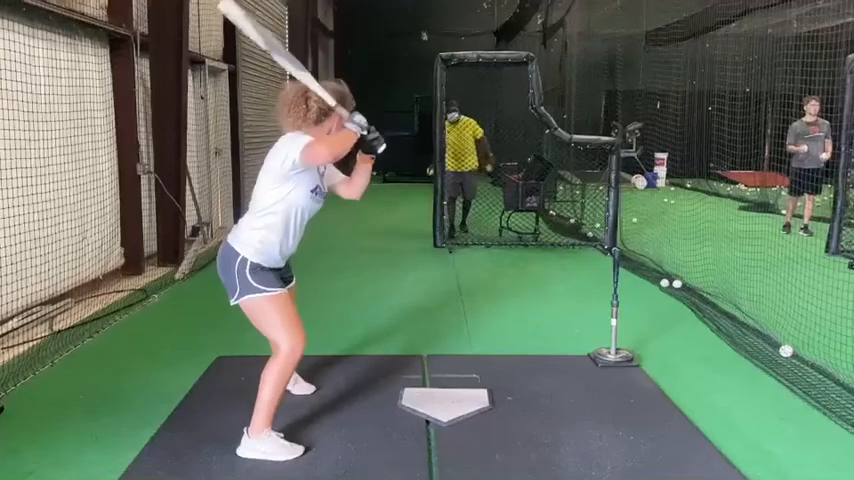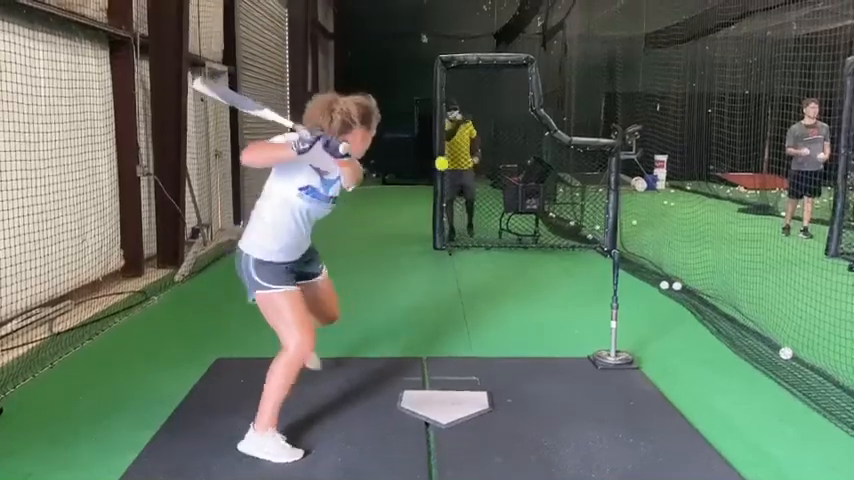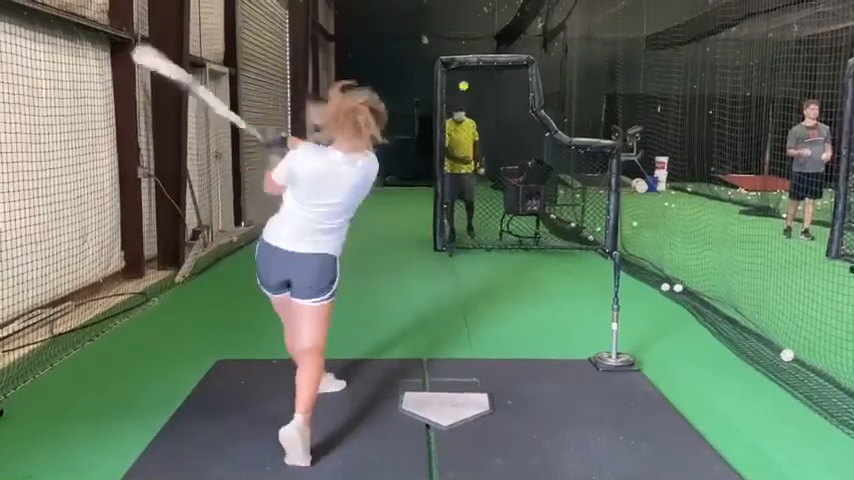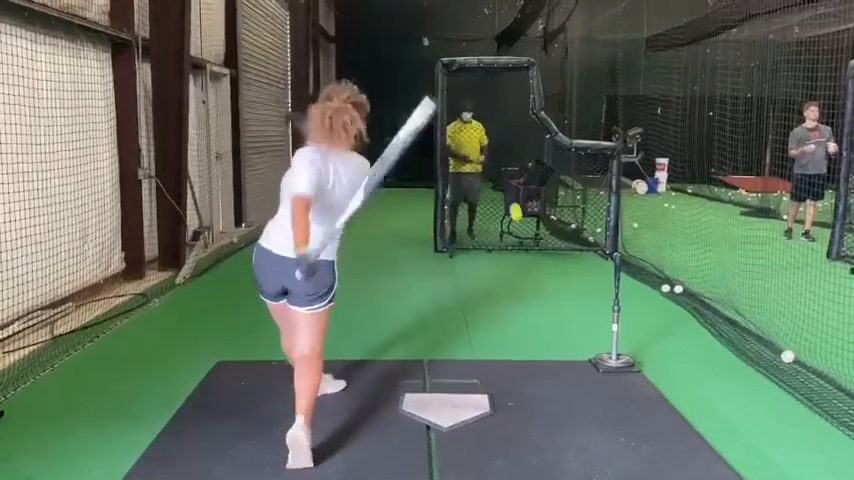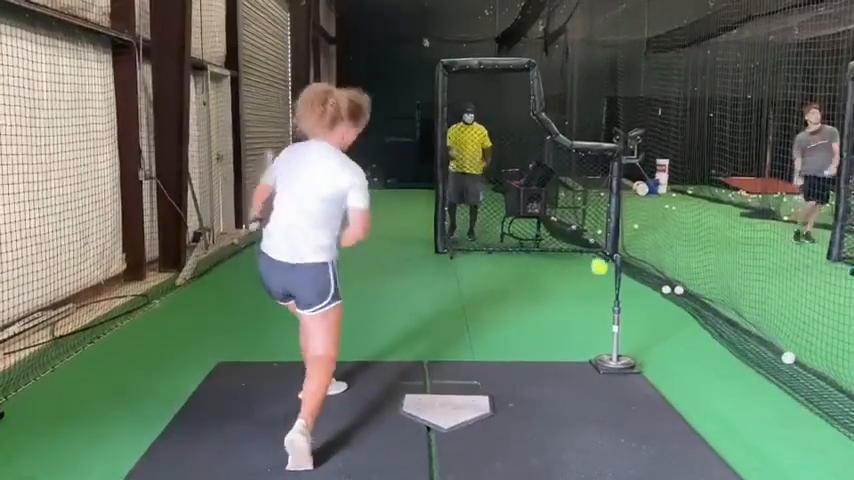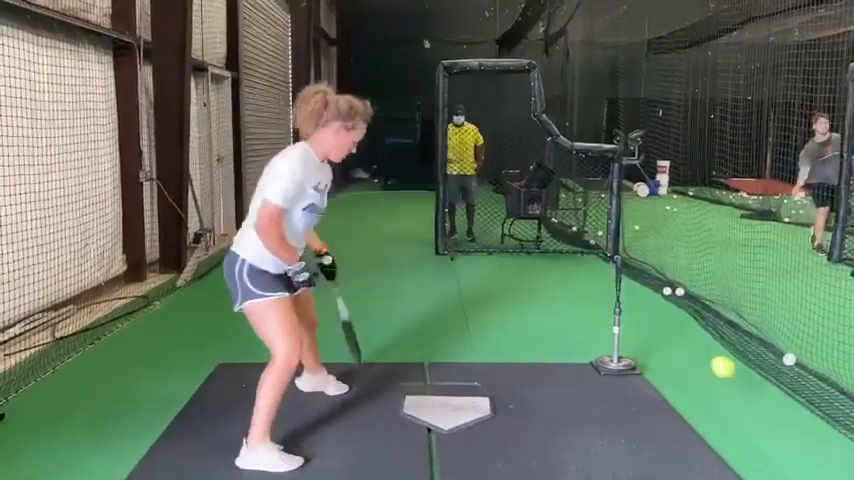
dt=0.5s
person 1, frame 1
left shoulder: (319, 159)
right shoulder: (294, 144)
left elbow: (353, 191)
right elbow: (323, 152)
left wrist: (368, 151)
right wrist: (354, 132)
left hip: (273, 259)
right hip: (246, 261)
left knee: (289, 330)
right knee: (291, 343)
left ankle: (284, 376)
right ankle: (257, 437)
person 1, frame 2
left shoulder: (341, 159)
right shoulder: (299, 143)
left elbow: (354, 178)
right elbow: (248, 156)
left wrist: (339, 154)
right wrist: (298, 146)
left hip: (299, 253)
right hip: (262, 259)
left knee: (328, 314)
right knee: (298, 343)
right ankle: (261, 434)
person 1, frame 3
left shoulder: (308, 159)
right shoulder: (368, 163)
left elbow: (272, 185)
right wrist: (301, 145)
left hip: (272, 251)
right hip: (317, 261)
left knee: (295, 327)
right knee: (310, 349)
left ankle: (316, 381)
right ankle: (300, 424)
person 1, frame 4
left shoulder: (308, 158)
right shoulder: (361, 167)
left elbow: (300, 206)
left wrist: (301, 250)
left hip: (271, 257)
right hip: (317, 269)
left knee: (291, 333)
right knee: (308, 350)
left ankle: (313, 381)
right ankle: (301, 425)
person 1, frame 5
left shoulder: (290, 153)
right shoulder: (349, 172)
left elbow: (261, 195)
right elbow: (358, 232)
left wrist: (256, 220)
right wrist: (333, 244)
left hip: (272, 261)
right hip: (311, 267)
left knee: (313, 323)
right knee: (323, 353)
left ankle: (317, 383)
right ankle: (302, 430)
person 1, frame 6
left shoulder: (321, 169)
right shoulder: (294, 165)
right elbow: (265, 225)
left wrist: (322, 251)
right wrist: (296, 264)
left hip: (278, 265)
right hip: (251, 267)
left knee: (307, 321)
right knee: (287, 352)
left ankle: (313, 374)
right ankle: (256, 446)
person 2, frame 1
left shoulder: (825, 125)
right shoulder: (796, 126)
left elbow: (828, 142)
right elbow: (788, 146)
left wrist: (828, 153)
right wrist: (798, 149)
left hip: (816, 167)
right hip: (799, 166)
left knee: (811, 196)
right knee: (794, 196)
left ankle: (805, 226)
right ankle: (787, 223)
person 2, frame 2
left shoulder: (824, 127)
right shoulder: (795, 129)
left elbow: (827, 145)
right elbow: (788, 149)
left wrist: (826, 155)
right wrist: (799, 152)
left hip: (816, 169)
right hip: (798, 169)
left knee: (810, 199)
right knee: (793, 199)
left ankle: (805, 228)
right ankle: (786, 225)
person 2, frame 3
left shoulder: (824, 129)
right shoulder: (796, 130)
left elbow: (828, 147)
right elbow: (789, 151)
left wrist: (828, 155)
right wrist: (799, 153)
left hip: (817, 171)
right hip: (800, 171)
left knee: (811, 201)
right knee: (795, 201)
left ankle: (805, 230)
right ankle: (788, 227)
person 2, frame 4
left shoulder: (826, 130)
right shoulder: (797, 132)
left elbow: (831, 148)
right elbow: (791, 152)
left wrist: (833, 149)
right wrist: (802, 150)
left hip: (819, 173)
right hip: (801, 172)
left knee: (812, 202)
right knee: (796, 202)
left ankle: (806, 231)
right ankle: (789, 228)
person 2, frame 5
left shoulder: (831, 131)
right shoulder: (800, 138)
left elbow: (837, 150)
right elbow: (797, 159)
left wrist: (834, 166)
right wrist: (797, 176)
left hip: (826, 176)
right hip: (808, 175)
left knee: (818, 206)
right knee: (810, 203)
left ankle: (808, 232)
right ankle: (799, 229)
person 2, frame 6
left shoulder: (838, 139)
right shoulder: (810, 148)
right elbow: (804, 169)
right wrist: (799, 186)
left hip: (834, 183)
right hip: (817, 183)
left knee: (827, 211)
right knee: (823, 209)
left ankle: (815, 231)
right ankle: (818, 243)
person 3, frame 1
left shoulder: (470, 123)
right shoulder: (444, 128)
left elbow: (482, 140)
left wrist: (489, 158)
left hip: (470, 168)
right hip: (452, 169)
left knee: (469, 198)
right knee: (451, 197)
left ankle: (463, 223)
right ankle: (451, 226)
person 3, frame 2
left shoulder: (467, 122)
right shoulder: (443, 124)
left elbow: (474, 138)
right elbow: (447, 137)
left wrist: (475, 154)
right wrist: (458, 124)
left hip: (467, 166)
right hip: (450, 168)
left knee: (470, 198)
right knee: (449, 200)
left ankle: (470, 224)
right ankle: (451, 229)
person 3, frame 3
left shoulder: (471, 123)
right shoulder: (446, 127)
left elbow: (476, 143)
right elbow: (444, 150)
left wrist: (479, 162)
right wrist: (459, 159)
left hip: (469, 169)
right hip: (451, 170)
left knee: (469, 200)
right knee: (449, 201)
left ankle: (470, 226)
right ankle: (451, 230)
person 3, frame 4
left shoulder: (479, 127)
right shoulder: (451, 128)
left elbow: (484, 145)
right elbow: (447, 148)
left wrist: (483, 156)
right wrist: (460, 156)
left hip: (474, 170)
right hip: (456, 170)
left knee: (473, 201)
right knee: (454, 202)
left ankle: (470, 228)
right ankle: (452, 231)
person 3, frame 5
left shoulder: (481, 130)
right shoulder: (453, 129)
left elbow: (487, 149)
right elbow: (446, 147)
left wrist: (486, 161)
right wrist: (449, 155)
left hip: (474, 172)
right hip: (455, 171)
left knee: (473, 203)
right knee: (452, 201)
left ankle: (471, 230)
right ankle: (452, 225)
person 3, frame 6
left shoulder: (473, 129)
right shoulder: (446, 130)
left elbow: (480, 145)
left wrist: (480, 160)
right wrist: (445, 157)
left hip: (469, 171)
right hip: (452, 172)
left knee: (470, 202)
right knee: (451, 201)
left ankle: (470, 230)
right ankle: (452, 227)
